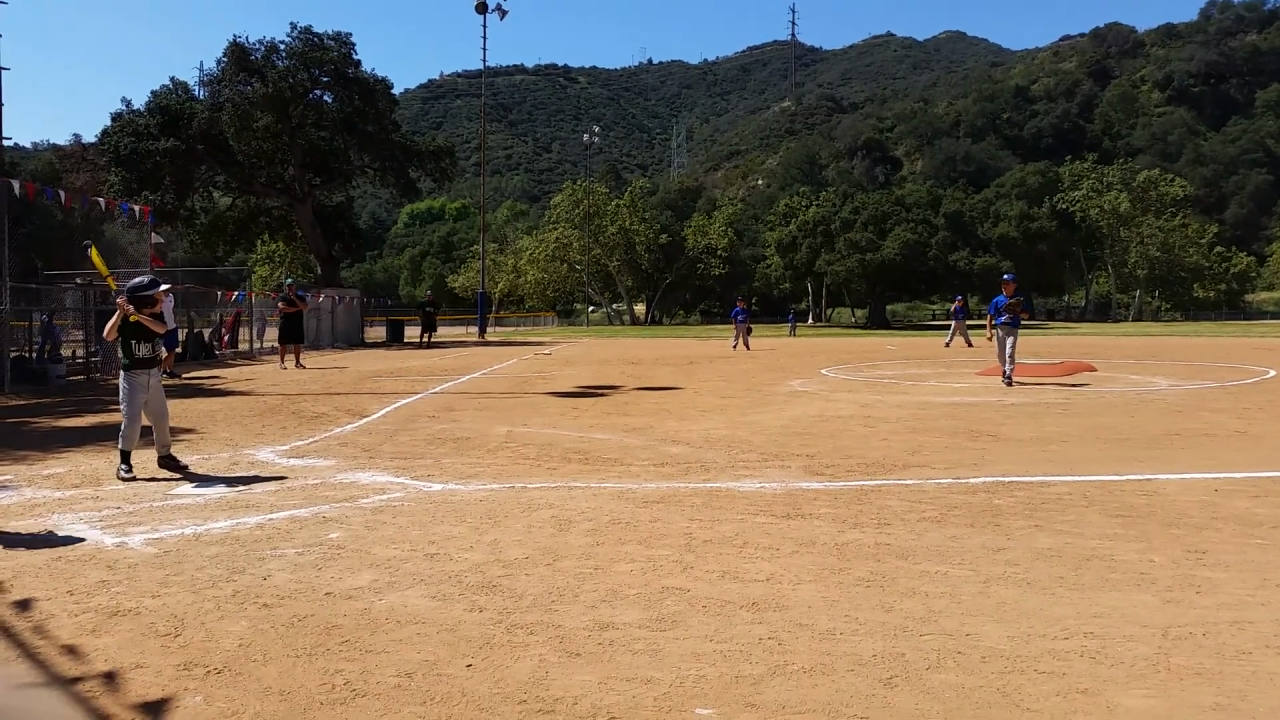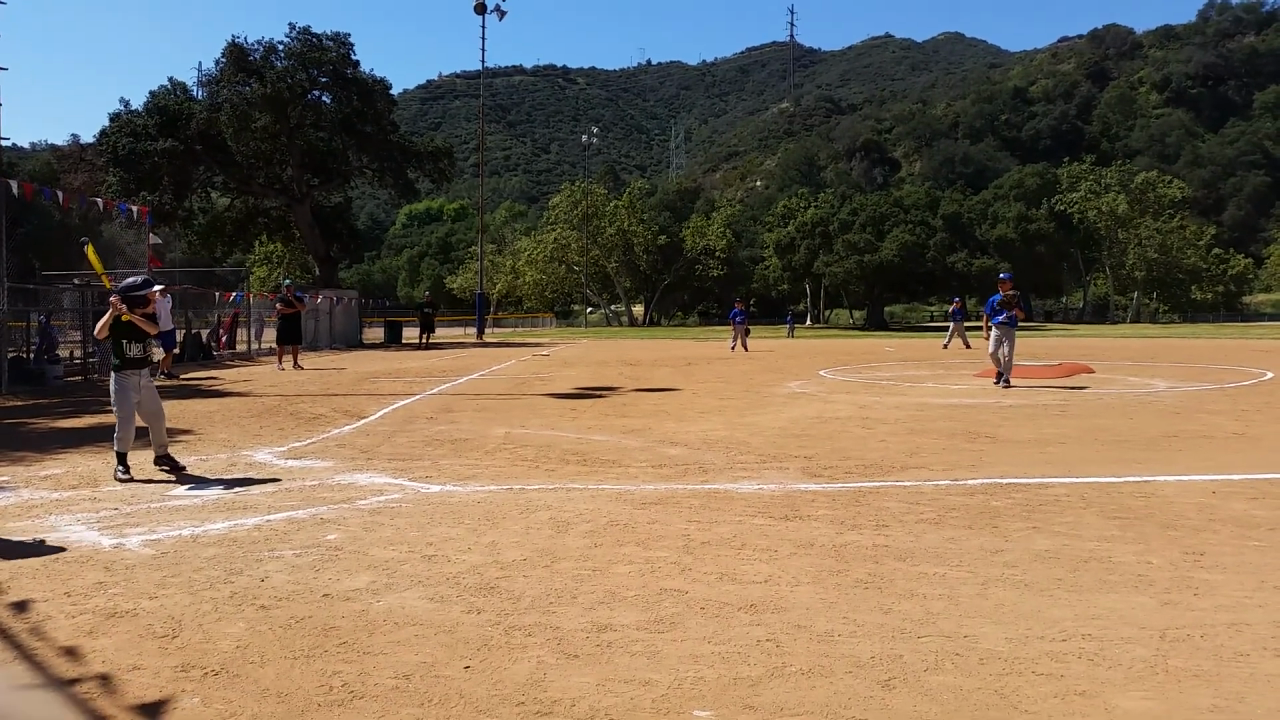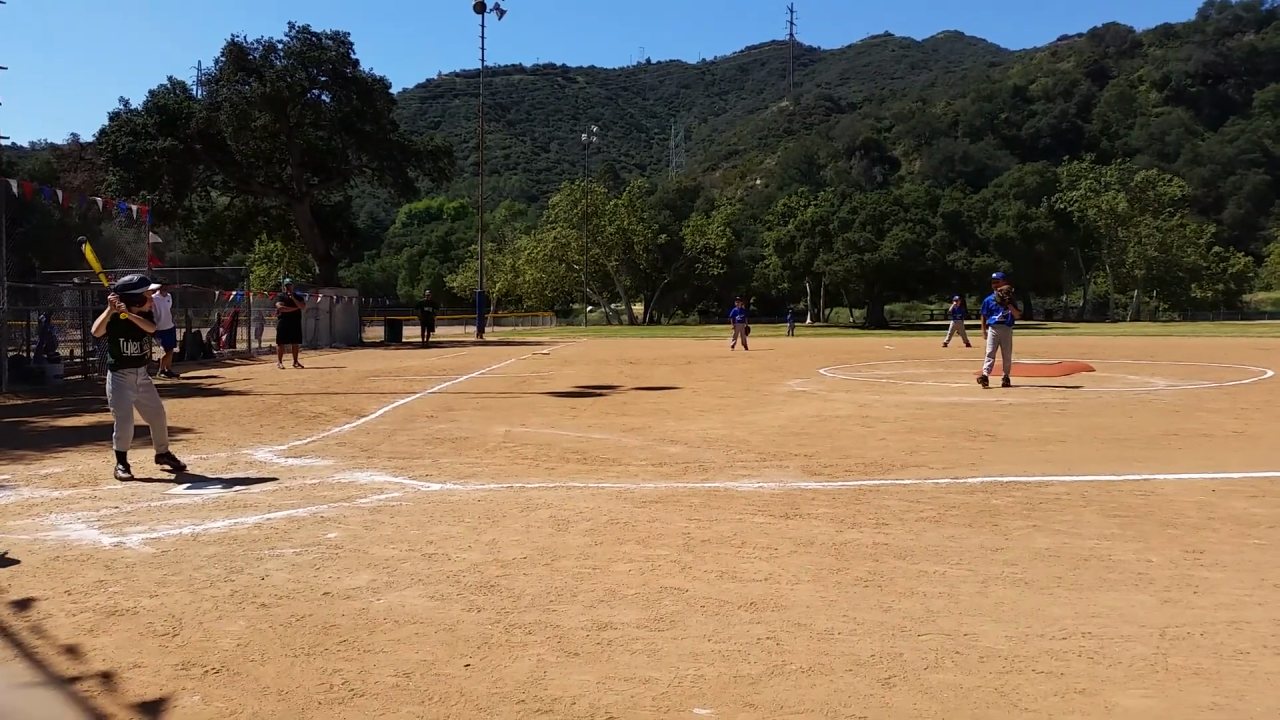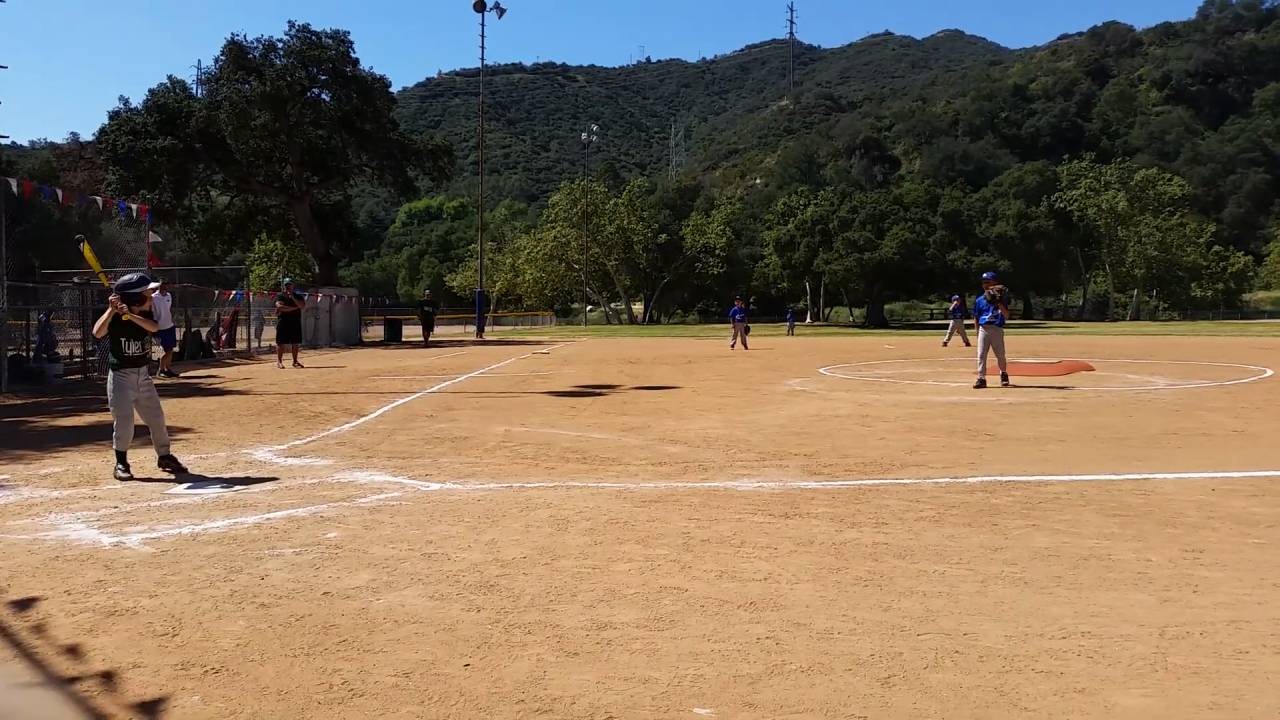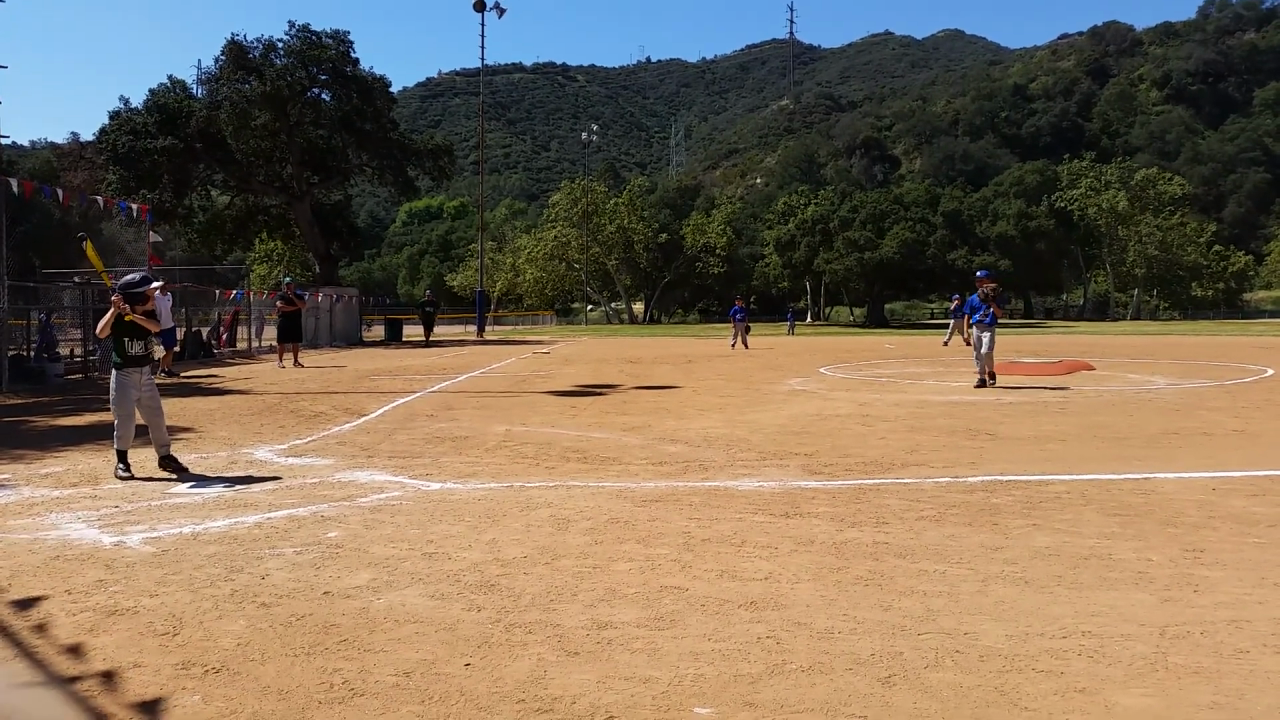
dt=0.2s
person 1, frame 1
left shoulder: (155, 317)
right shoulder: (125, 320)
left elbow: (162, 329)
right elbow: (107, 336)
left wrist: (138, 316)
right wrist: (120, 312)
left hip: (154, 375)
right hip: (132, 377)
left knee: (161, 417)
right knee: (132, 419)
left ankle: (164, 455)
right ankle: (124, 464)
person 1, frame 2
left shoulder: (148, 317)
right shoulder: (117, 320)
left elbow: (154, 330)
right elbow: (98, 334)
left wrist: (131, 316)
right wrist: (112, 312)
left hip: (144, 376)
right hip: (123, 378)
left knee: (157, 417)
right knee: (125, 421)
left ankle: (161, 455)
right ankle: (121, 465)
person 1, frame 3
left shoulder: (144, 315)
right shoulder: (114, 319)
left elbow: (151, 328)
right elbow: (96, 332)
left wrist: (128, 314)
right wrist: (110, 309)
left hip: (142, 375)
right hip: (119, 376)
left knee: (157, 414)
right knee: (124, 420)
left ankle: (163, 453)
right ankle: (121, 463)
person 1, frame 4
left shoulder: (144, 315)
right shoulder: (115, 319)
left elbow: (154, 327)
right elbow: (97, 333)
left wrist: (130, 315)
right wrist: (111, 310)
left hip: (143, 374)
right hip: (121, 376)
left knee: (156, 416)
right knee: (124, 420)
left ankle: (165, 456)
right ankle: (121, 463)
person 1, frame 5
left shoulder: (147, 314)
right shoulder: (117, 319)
left elbow: (156, 327)
right elbow: (100, 333)
left wrist: (133, 316)
right wrist: (114, 310)
left hip: (145, 373)
right hip: (124, 375)
left knee: (156, 416)
right knee: (125, 419)
left ankle: (165, 457)
right ankle: (121, 463)
